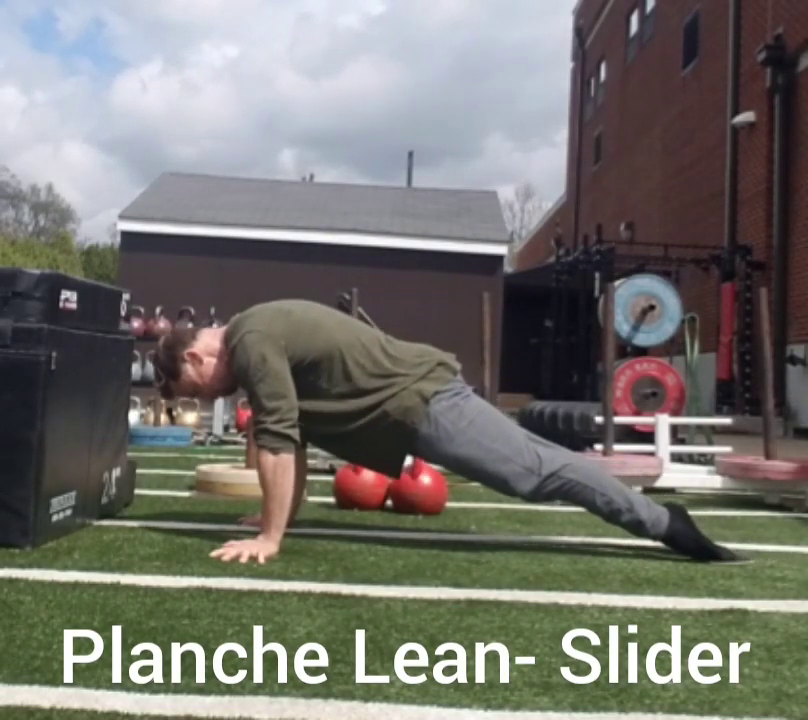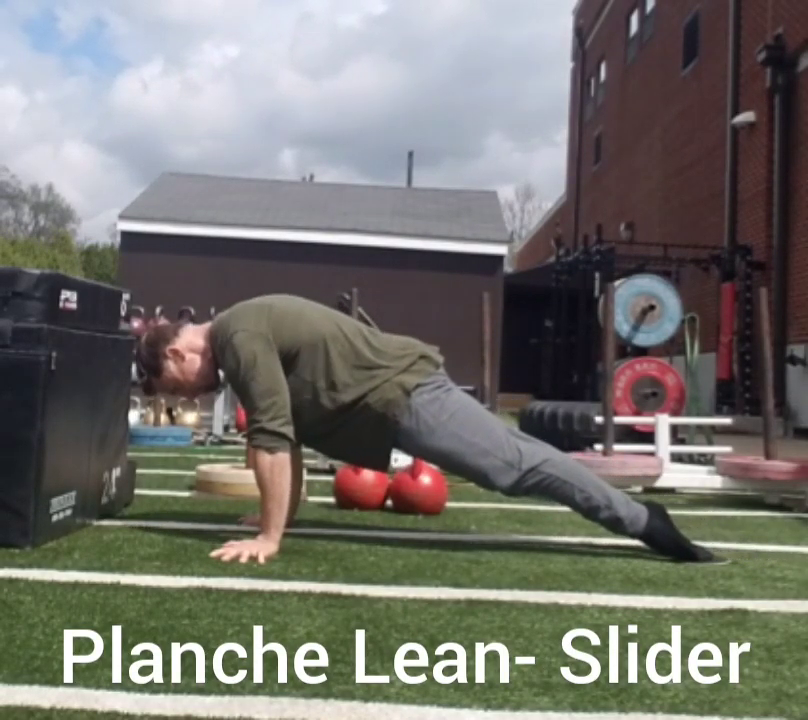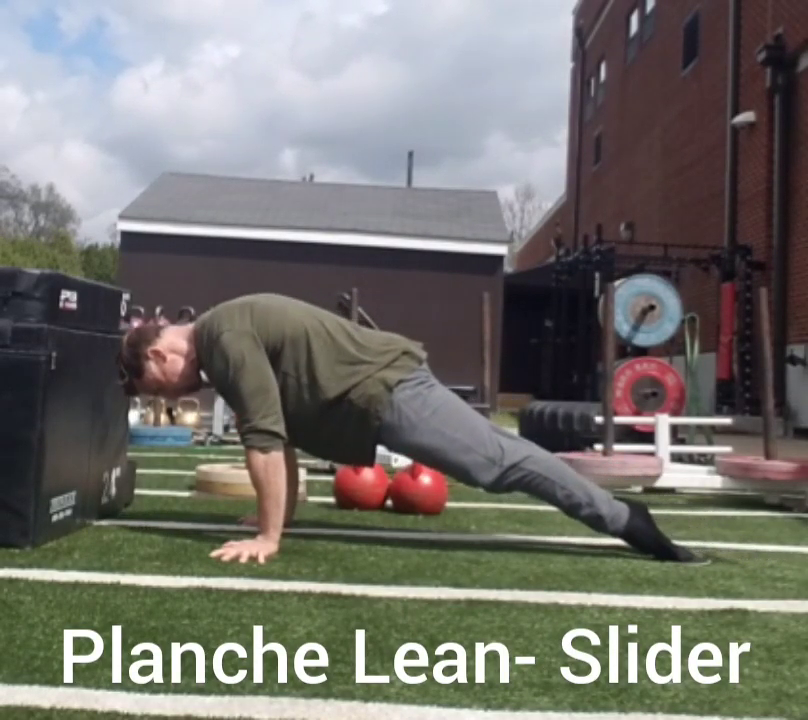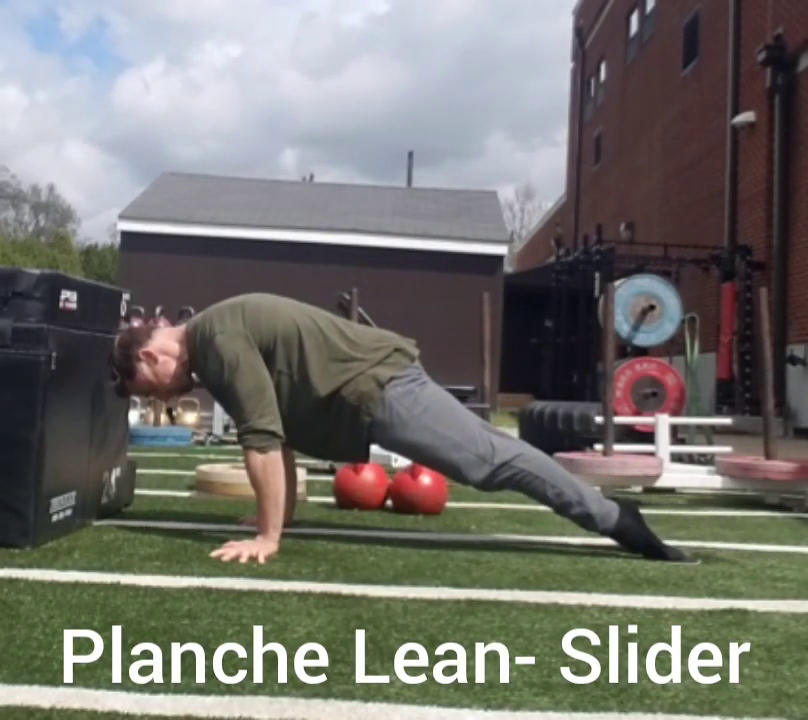
dt=0.4s
person 1, frame 1
left shoulder: (250, 345)
right shoulder: (258, 334)
left elbow: (277, 441)
right elbow: (293, 434)
left wrist: (268, 538)
right wrist: (280, 513)
left hip: (419, 402)
right hip: (421, 391)
left knee: (537, 471)
right knee: (536, 461)
left ankle: (665, 525)
right ankle: (663, 522)
person 1, frame 2
left shoulder: (238, 340)
right shoulder: (244, 330)
left elbow: (271, 439)
right elbow: (289, 429)
left wrist: (269, 537)
right wrist: (279, 510)
left hip: (402, 395)
right hip: (403, 386)
left knee: (518, 465)
right knee: (517, 458)
left ankle: (643, 522)
right ankle: (642, 521)
person 1, frame 3
left shoulder: (222, 339)
right shoulder: (226, 333)
left elbow: (264, 438)
right elbow: (277, 430)
left wrist: (268, 536)
right wrist: (278, 513)
left hip: (385, 390)
right hip: (385, 384)
left knee: (501, 462)
right knee: (500, 456)
left ankle: (624, 521)
right ankle: (623, 519)
person 1, frame 4
left shoulder: (215, 340)
right shoulder: (217, 335)
left elbow: (262, 437)
right elbow: (274, 429)
left wrist: (268, 536)
right wrist: (278, 511)
left hip: (378, 387)
right hip: (377, 382)
left knee: (493, 460)
right knee: (493, 455)
left ankle: (615, 520)
right ankle: (614, 519)
